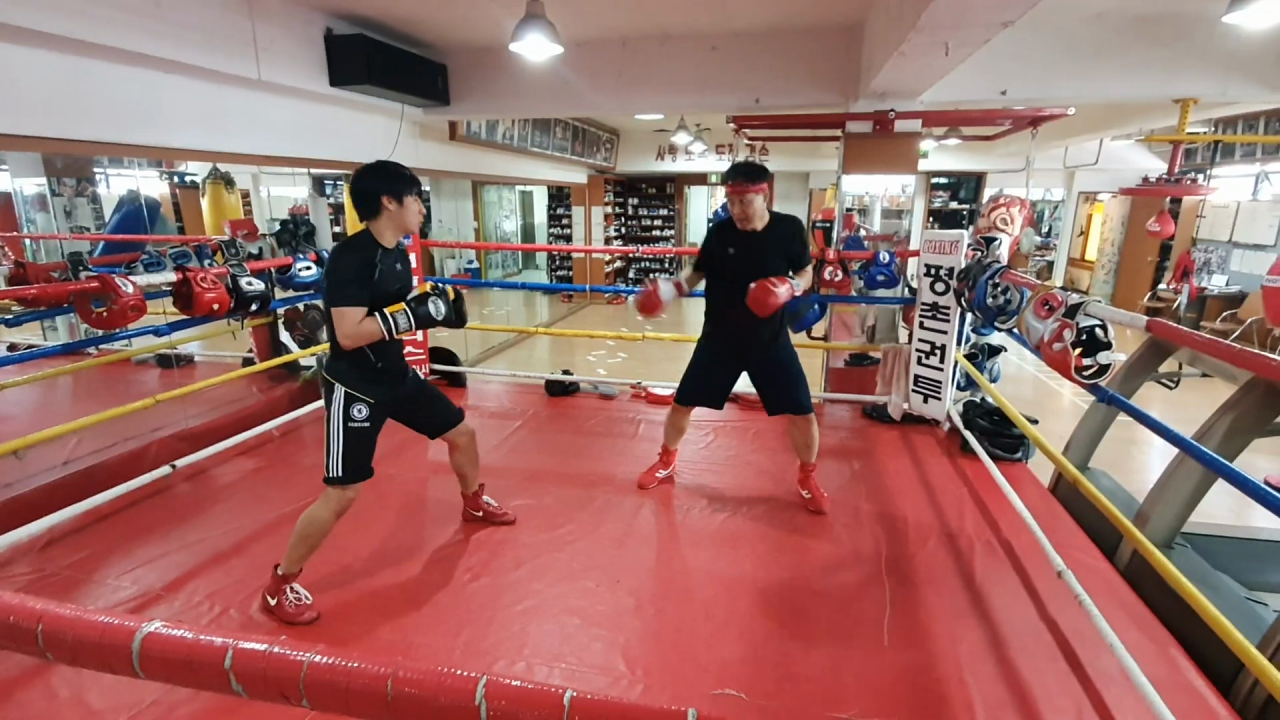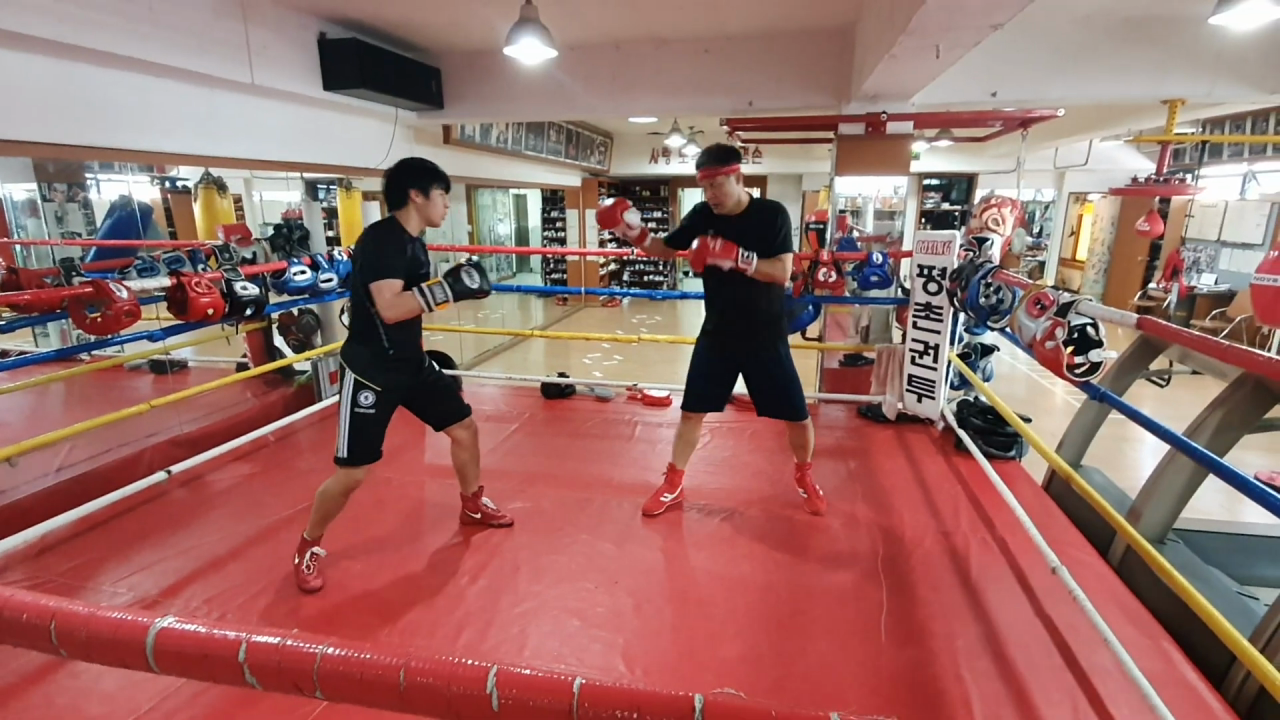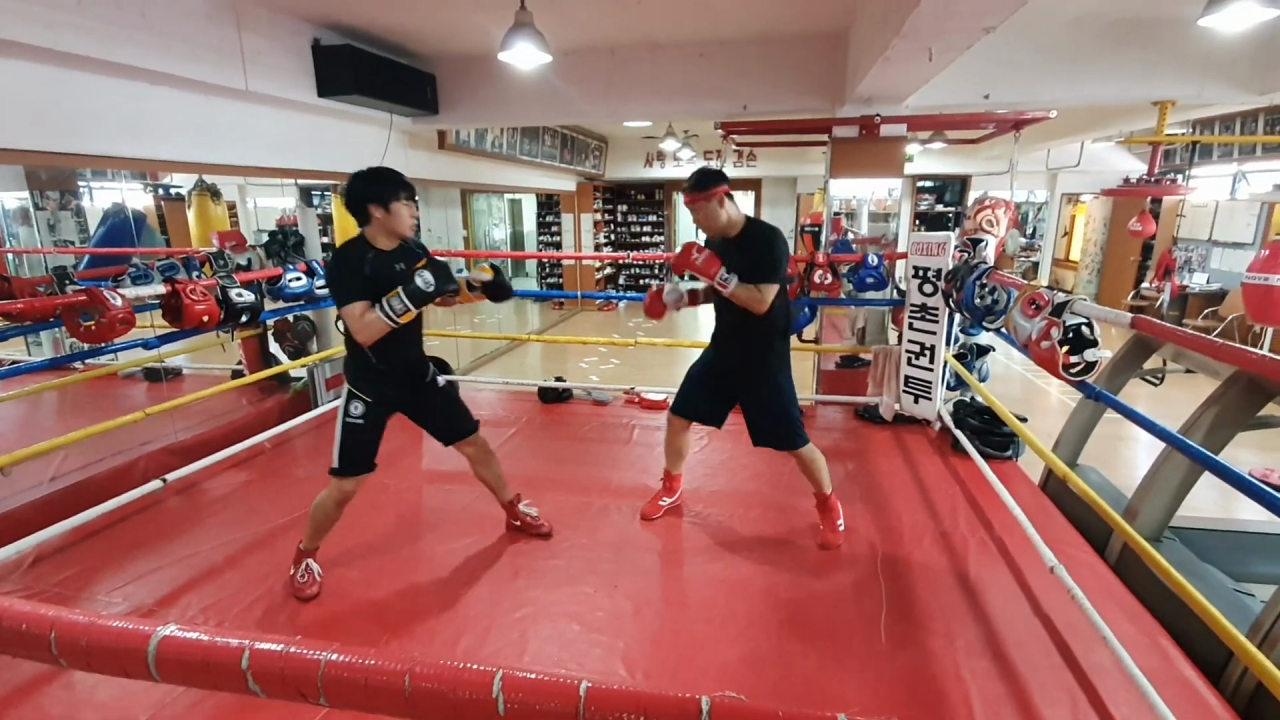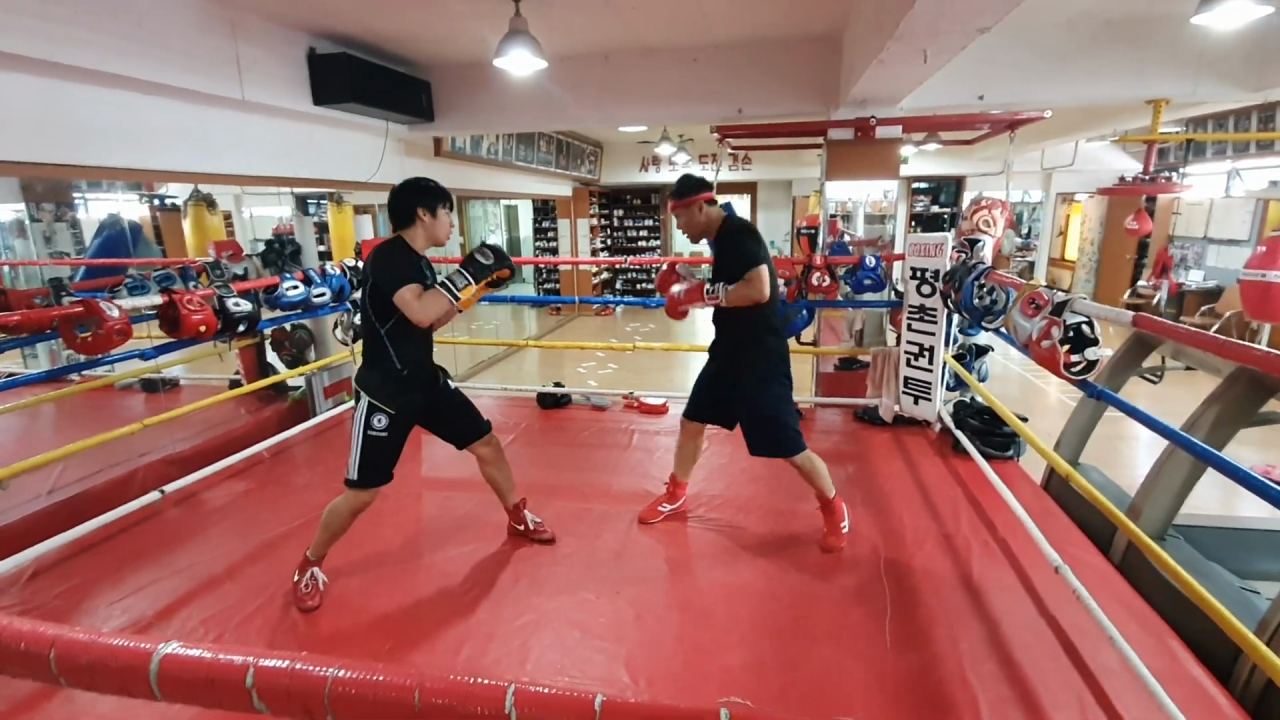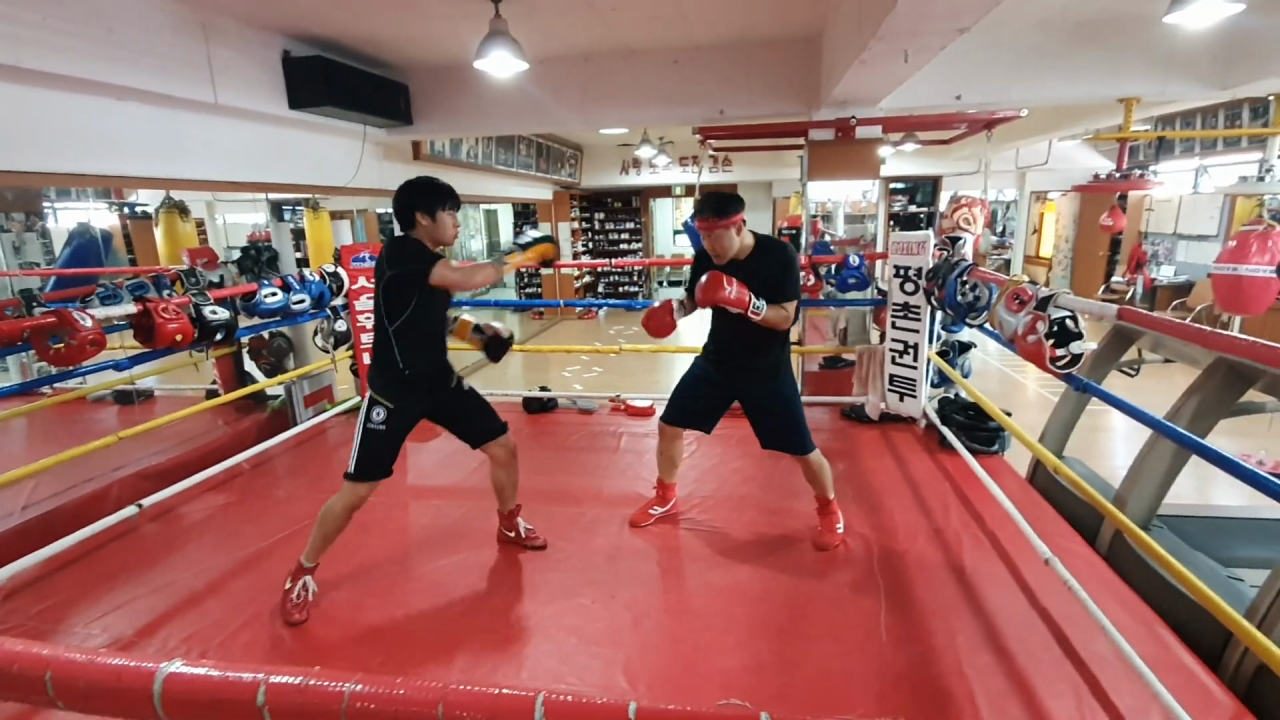
dt=0.5s
person 1, frame 1
left shoulder: (397, 252)
right shoulder: (350, 256)
right elbow: (349, 334)
left wrist: (436, 303)
right wrist: (413, 314)
left hip: (397, 374)
right hip: (355, 387)
left knee: (461, 432)
right knee: (341, 494)
left ankle: (474, 503)
right ankle: (281, 584)
person 1, frame 2
left shoulder: (415, 242)
right shoulder: (378, 239)
right elbow: (390, 309)
left wrist: (456, 282)
right wrist: (451, 285)
left hip: (412, 362)
right hip: (370, 371)
left knee: (466, 428)
right knee: (352, 474)
left ankle: (472, 505)
right ankle: (309, 547)
person 1, frame 3
left shoulder: (412, 250)
right shoulder: (345, 260)
left elbow: (436, 296)
right elbow: (363, 332)
left wrist: (476, 283)
right wrist: (409, 295)
left hip: (418, 373)
right hip: (369, 385)
left knee: (474, 443)
right knee: (345, 485)
left ankle: (514, 511)
right ankle: (305, 557)
person 1, frame 4
left shoulder: (419, 262)
right shoulder: (388, 256)
right elbow: (421, 314)
left wrist: (476, 287)
right wrist: (471, 270)
left hip: (426, 381)
right hip: (384, 392)
left knee: (488, 445)
right knee: (361, 495)
left ankle: (518, 517)
right ankle: (310, 565)
person 1, frame 5
left shoulder: (426, 259)
right shoulder: (401, 252)
right elbow: (466, 280)
left wrist: (473, 329)
right wrist: (521, 255)
left hip: (437, 378)
right hip: (394, 389)
left knee: (503, 446)
right knee: (356, 491)
left ankle: (509, 524)
right ankle: (303, 573)
person 2, frame 1
left shoulder: (790, 229)
right shoulder: (719, 233)
left elbow: (806, 274)
right elbow: (697, 273)
left wrist: (789, 288)
right wrist: (672, 288)
left hip: (770, 340)
right hip: (719, 338)
left knee: (802, 414)
right knee: (683, 403)
left ankle: (807, 479)
right ankle: (666, 461)
person 2, frame 2
left shoulder: (772, 214)
right shoulder: (701, 216)
left elbow: (783, 270)
right elbow: (663, 248)
left wrist: (733, 256)
right wrist: (635, 231)
left hip: (767, 337)
right hip: (717, 335)
left knee: (798, 417)
right knee: (693, 411)
left ankle: (804, 476)
right ankle: (673, 485)
person 2, frame 3
left shoulder: (768, 239)
right shoulder: (713, 243)
left elbow: (761, 302)
left wrist: (717, 272)
right wrist: (683, 295)
left hip: (766, 360)
right hip: (722, 352)
left knee: (796, 444)
right knee: (677, 419)
left ankle: (828, 506)
right ankle: (671, 488)
person 2, frame 4
left shoulder: (739, 232)
right shoulder: (718, 240)
left elbow: (759, 292)
left wrist: (701, 293)
right wrist: (686, 284)
left hip: (763, 357)
right hip: (728, 352)
left knee: (791, 448)
right knee: (692, 422)
left ankle: (834, 510)
right ankle: (676, 494)
person 2, frame 5
left shoulder: (780, 256)
right shoulder: (706, 257)
left elbow: (785, 319)
right elbow: (694, 300)
left wrist: (744, 301)
right wrist: (674, 309)
left hip: (768, 367)
right hip: (716, 360)
left knee: (803, 450)
right knee: (669, 426)
left ankle: (829, 511)
right ankle: (665, 497)
